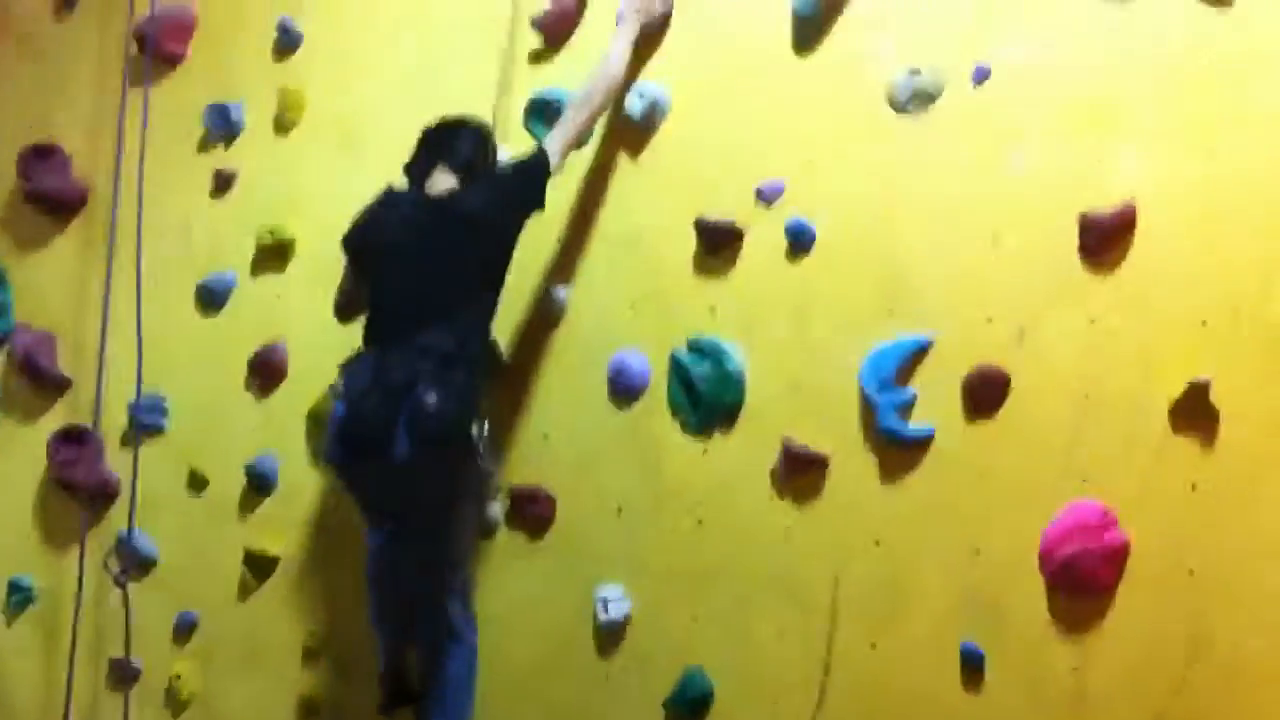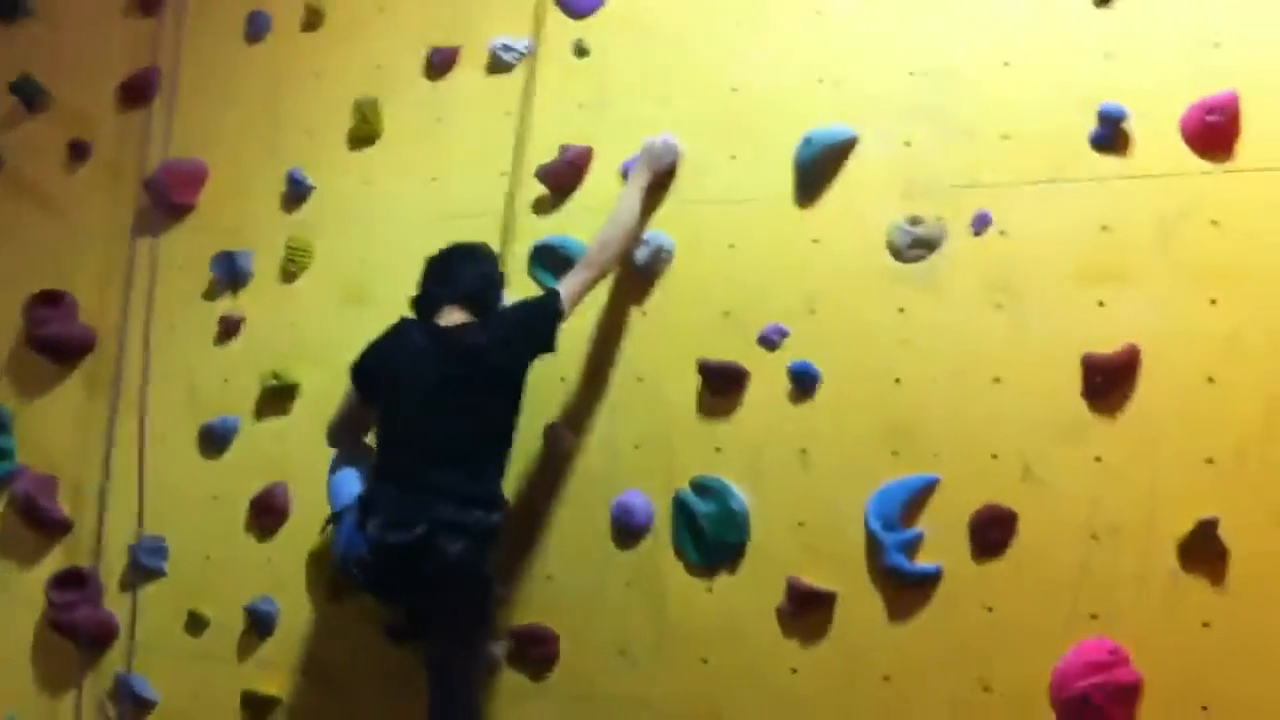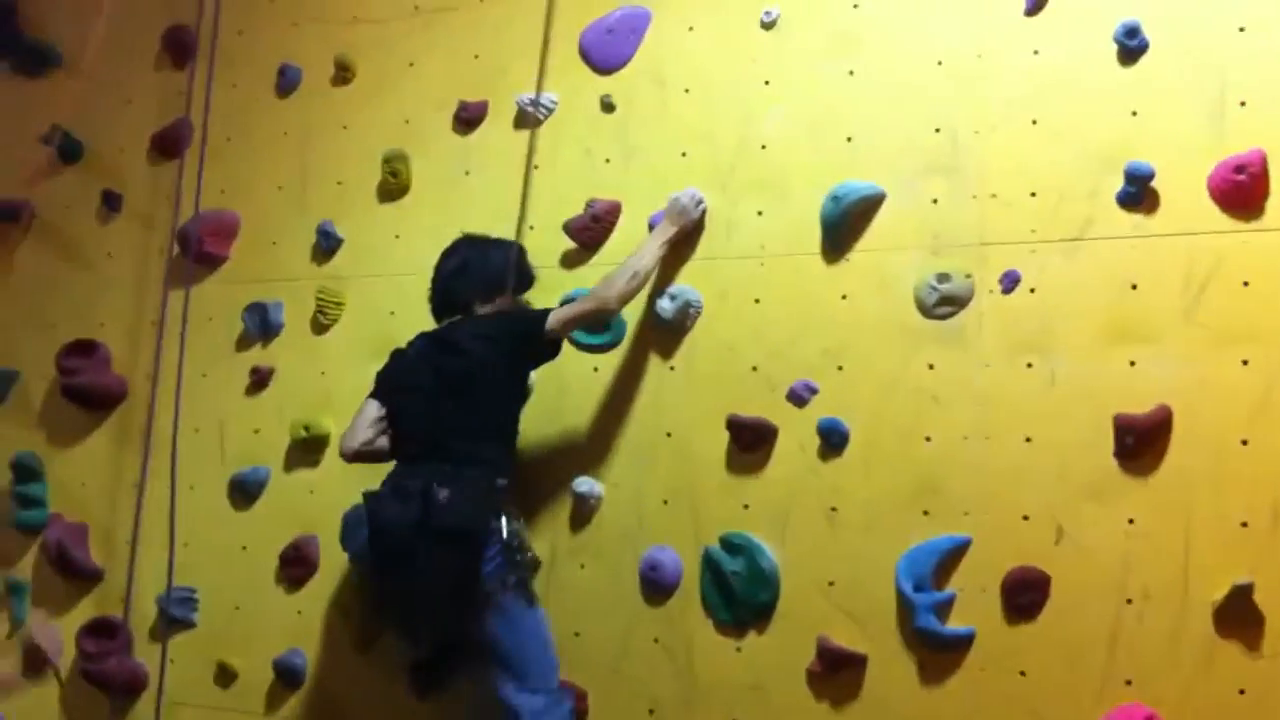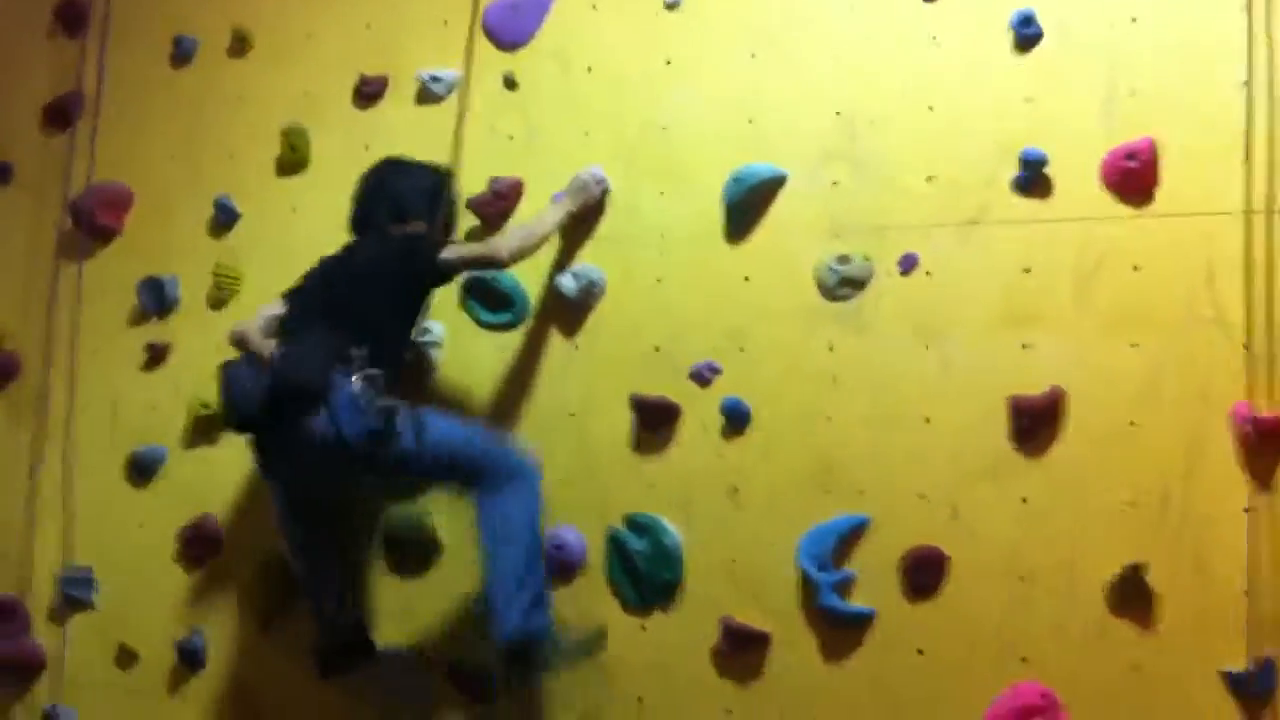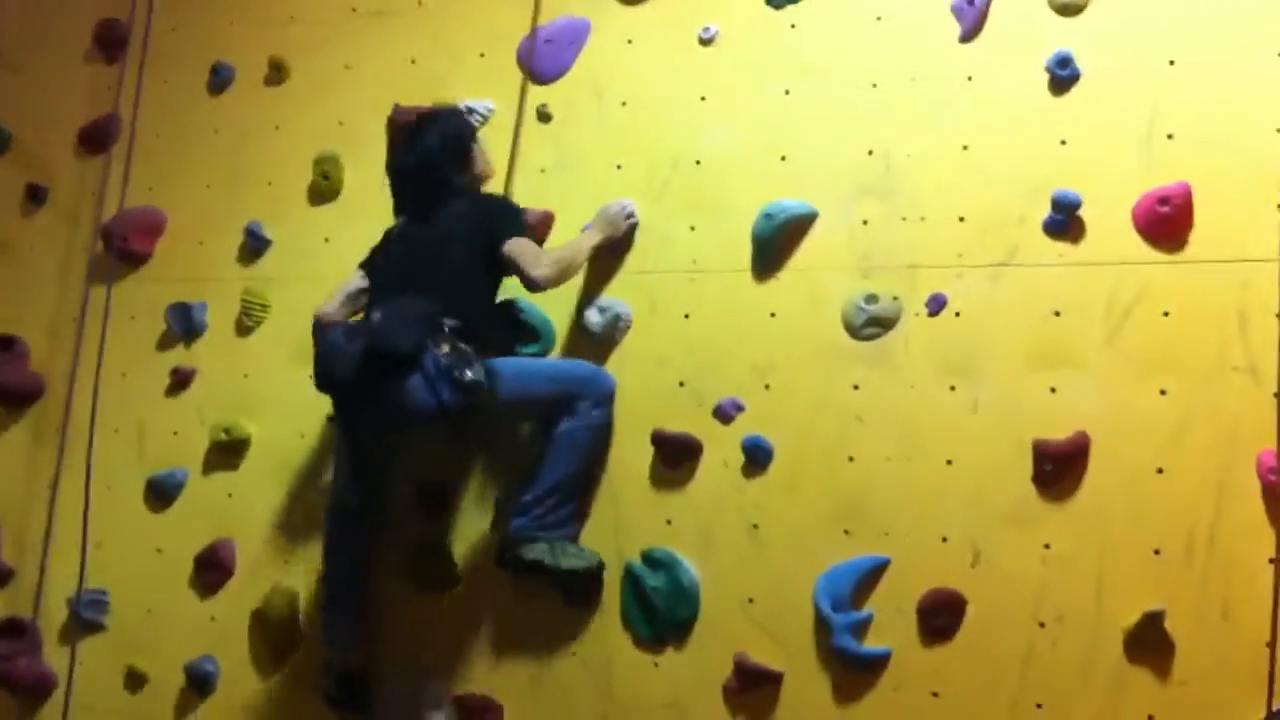
dt=0.7s
person 1, frame 1
left shoulder: (384, 216)
right shoulder: (499, 199)
left elbow: (344, 308)
right elbow: (583, 112)
left hip: (361, 418)
right hip: (436, 428)
left knee: (392, 538)
right knee: (446, 616)
person 1, frame 2
left shoulder: (394, 346)
right shoulder: (509, 336)
left elbow: (340, 438)
right elbow: (596, 265)
right wrist: (641, 178)
left hip: (373, 552)
right hip: (459, 562)
left ankle: (410, 608)
person 1, frame 3
left shoulder: (406, 359)
right shoulder: (504, 336)
left elbow: (353, 444)
right elbow: (605, 300)
right wrist: (666, 230)
left hip: (395, 534)
right hip: (471, 536)
left knee: (358, 522)
left ankle: (431, 646)
person 1, frame 4
left shoulder: (328, 271)
right shoulder: (406, 253)
left elbow: (246, 332)
right elbow: (500, 251)
right wrist: (565, 204)
left hip: (284, 428)
right hip: (350, 410)
left knee: (315, 531)
right knee: (511, 471)
left ankle: (339, 637)
right ankle: (522, 632)
person 1, frame 5
left shoulder: (398, 236)
right shoulder: (486, 212)
left elbow: (328, 313)
right elbow: (539, 272)
left wrist: (346, 376)
right wrist: (597, 233)
left hip: (364, 382)
right hip: (431, 375)
left knee: (351, 514)
right knee: (591, 389)
left ankle: (345, 662)
right ankle: (536, 535)
